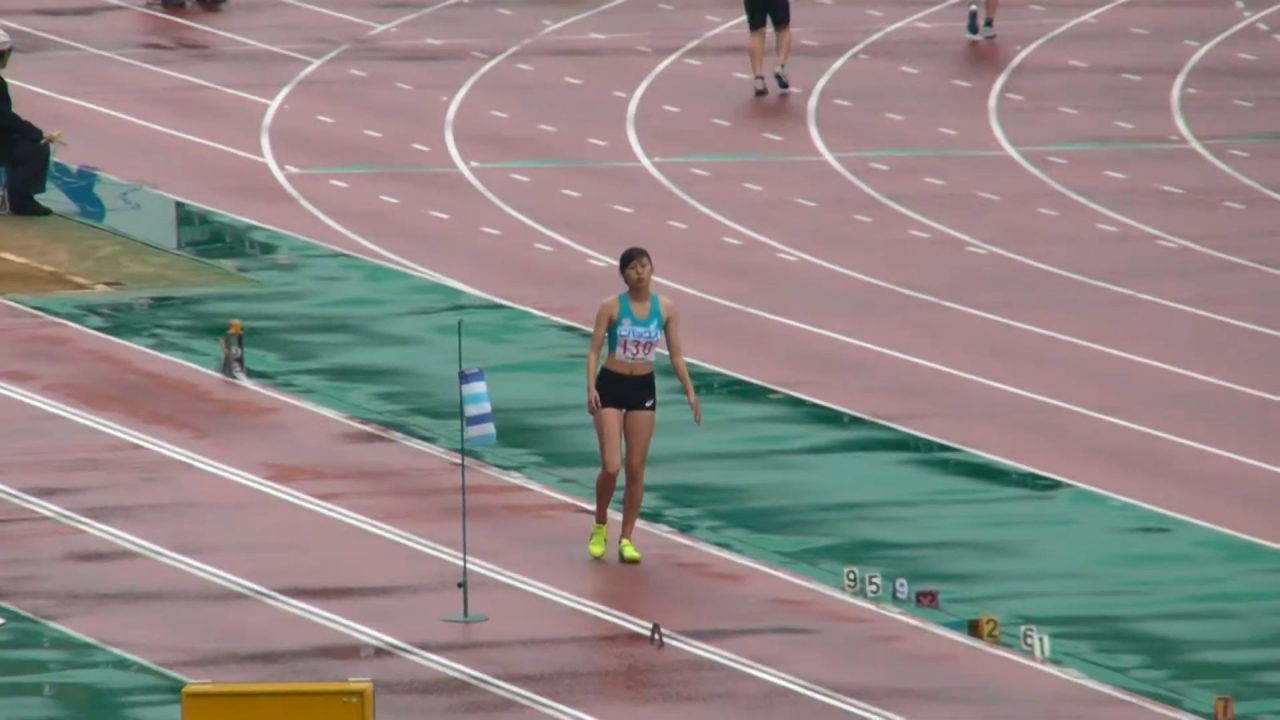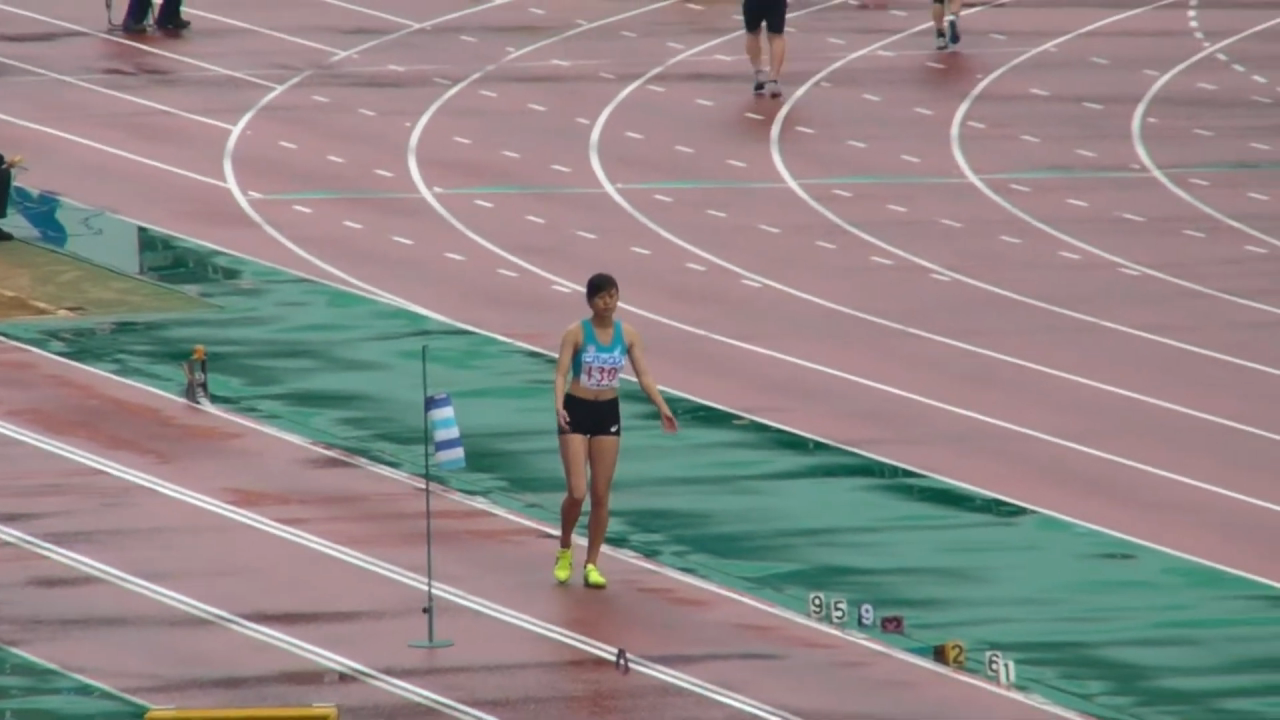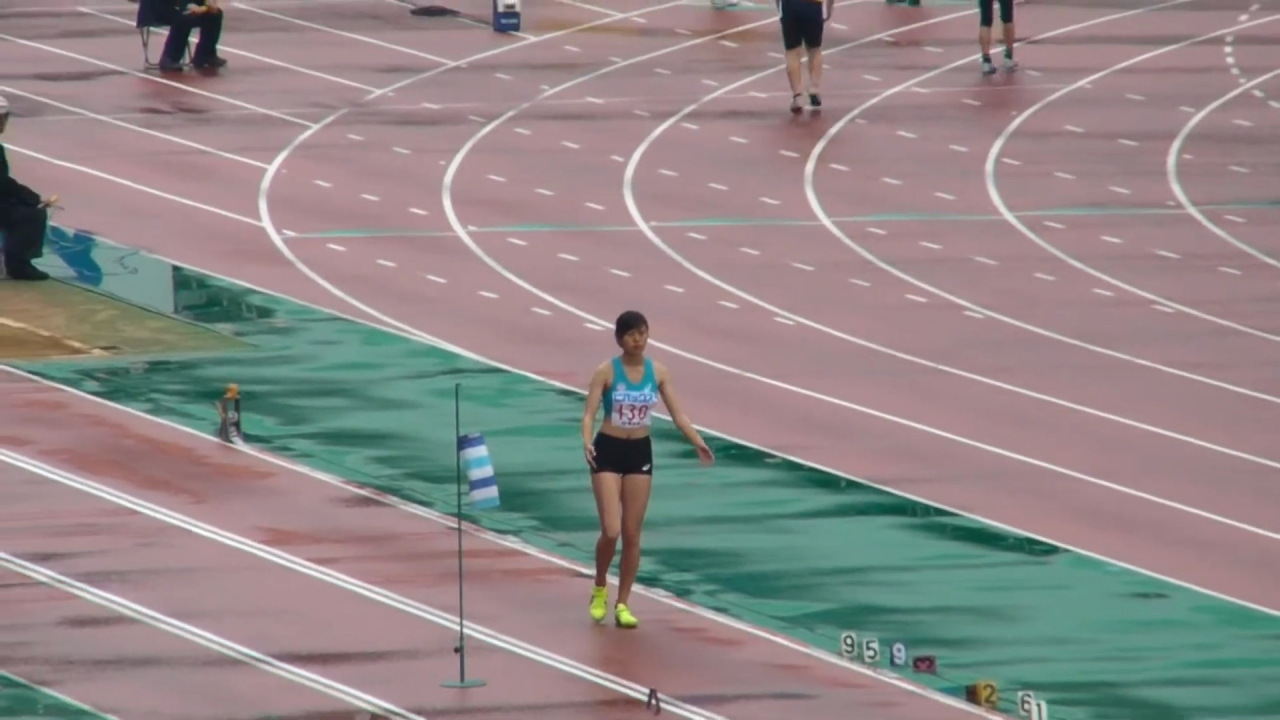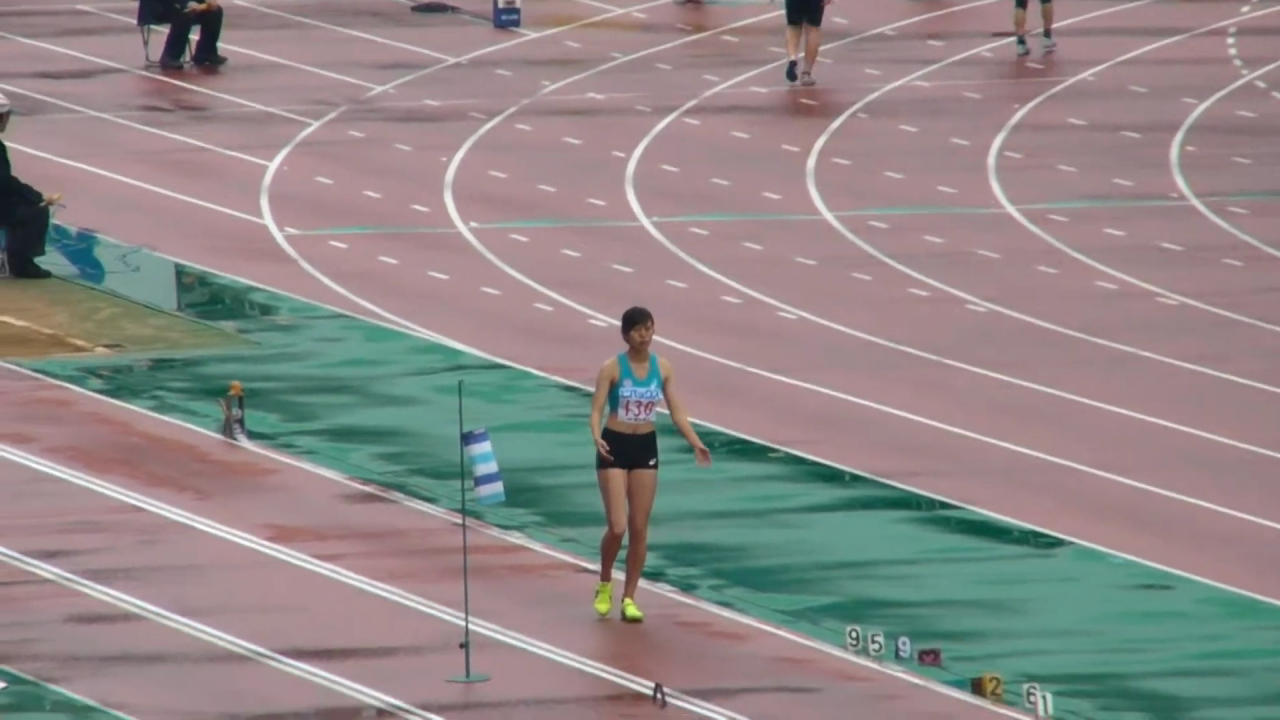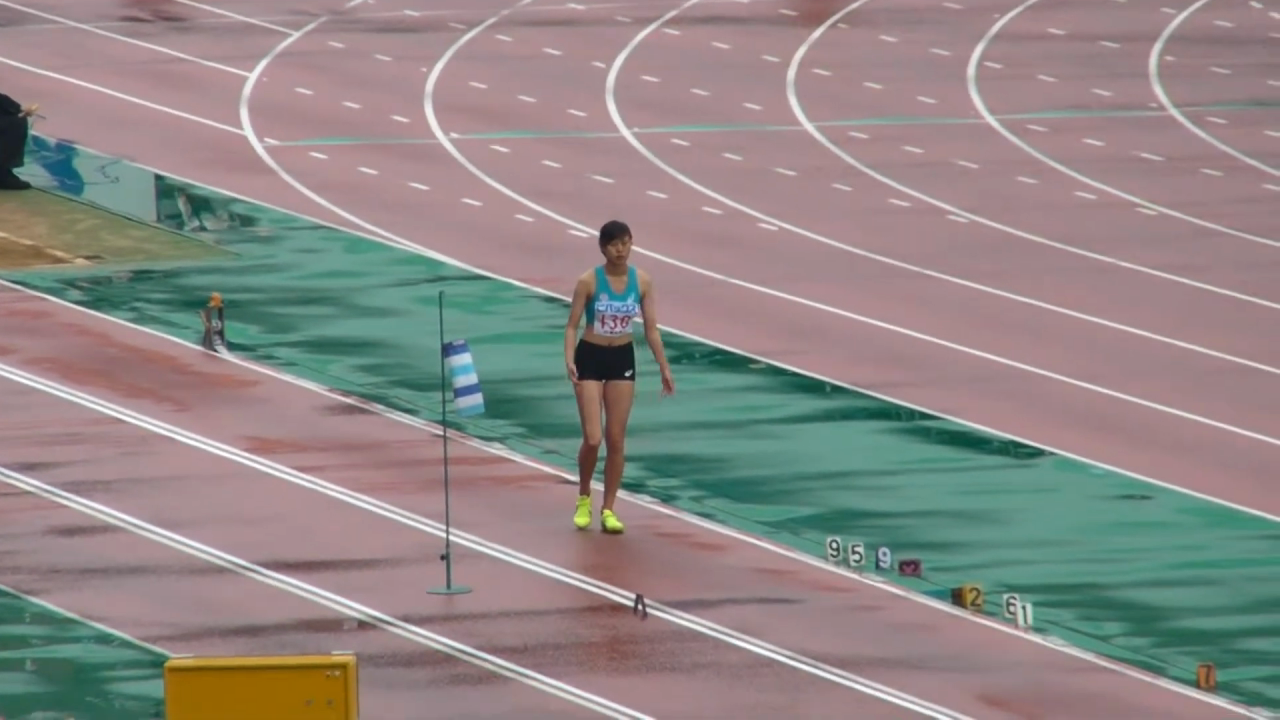
dt=1s
person 1, frame 1
left shoulder: (666, 308)
right shoulder: (610, 306)
left elbow: (675, 354)
right elbow: (593, 350)
left wrist: (690, 392)
right wrist: (590, 387)
left hip: (644, 387)
right hip: (611, 386)
left knee: (636, 469)
right knee: (611, 466)
left ankle: (626, 539)
right ankle: (599, 526)
person 1, frame 2
left shoulder: (628, 334)
right shoulder: (575, 333)
left elbow: (644, 375)
right elbow: (561, 375)
left wrist: (663, 409)
right wrist: (558, 407)
left hip: (608, 412)
right hip: (577, 412)
left knee: (601, 495)
right knee: (577, 493)
left ankle: (591, 564)
right ankle: (564, 551)
person 1, frame 3
left shoulder: (658, 372)
right shoulder: (605, 371)
left elbow: (677, 413)
right elbow: (589, 414)
left wrist: (698, 442)
right wrist: (587, 442)
left hip: (640, 451)
right hip: (609, 450)
left knee: (632, 534)
right knee: (611, 531)
left ankle: (622, 603)
right ankle: (599, 590)
person 1, frame 4
left shoulder: (662, 368)
right shoulder: (611, 368)
left elbow: (676, 411)
right elbow: (596, 409)
left wrist: (696, 443)
right wrist: (596, 437)
left hip: (646, 446)
right hip: (615, 446)
left knee: (640, 528)
right knee: (617, 527)
left ankle: (629, 598)
right ankle: (604, 585)
person 1, frame 5
left shoulder: (642, 281)
right shoulder: (588, 281)
left elbow: (651, 328)
right elbow: (572, 325)
left wrist: (664, 368)
right wrist: (569, 360)
left hip: (623, 358)
right hip: (590, 357)
left knee: (616, 439)
right knee: (592, 438)
left ankle: (608, 508)
right ankle: (584, 498)
